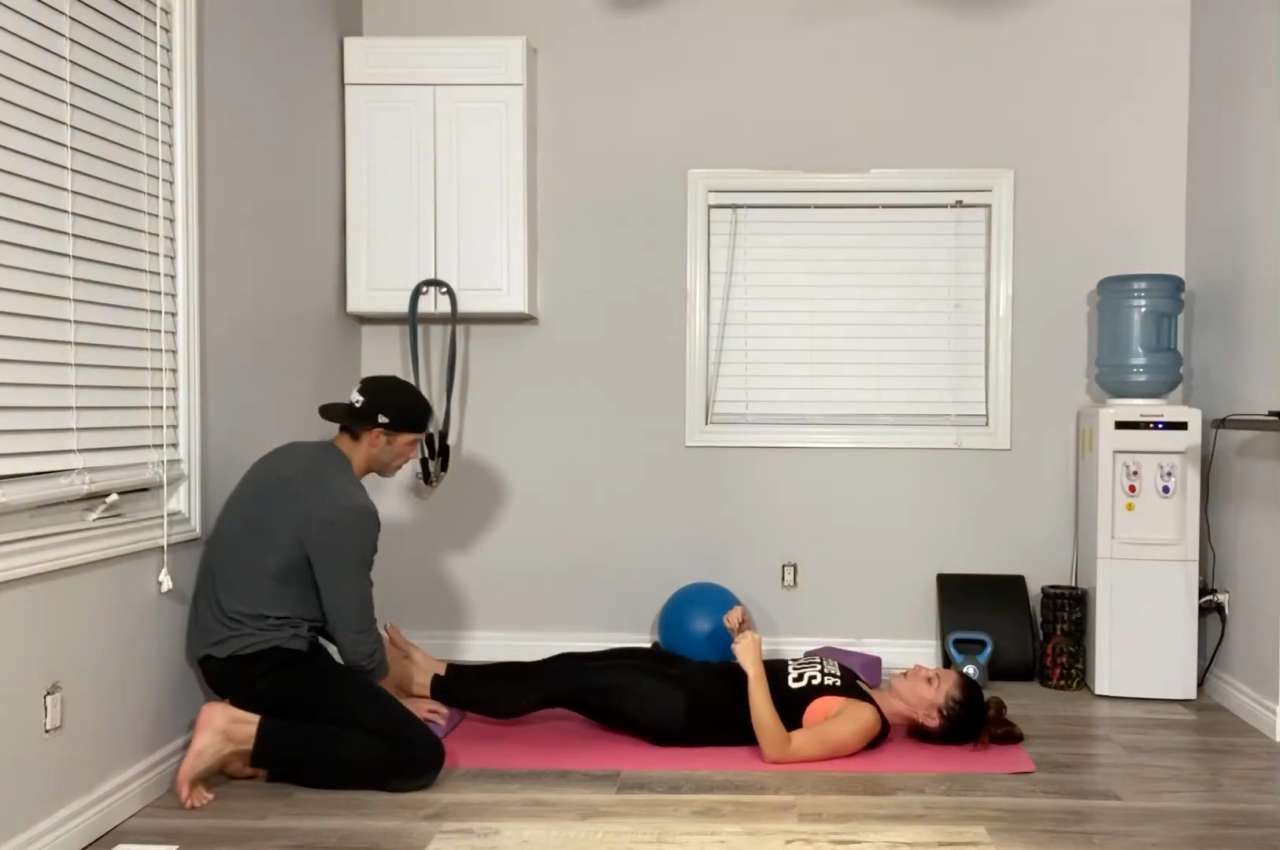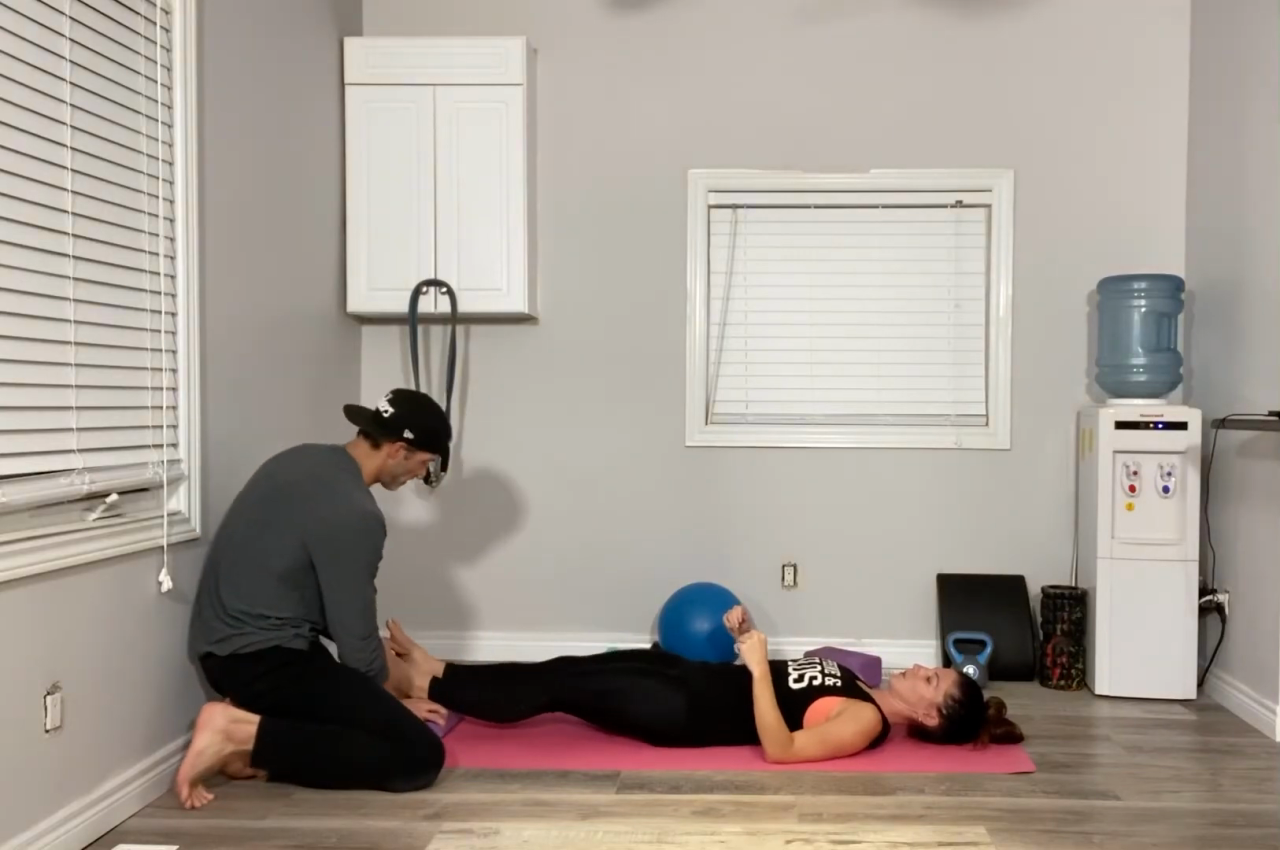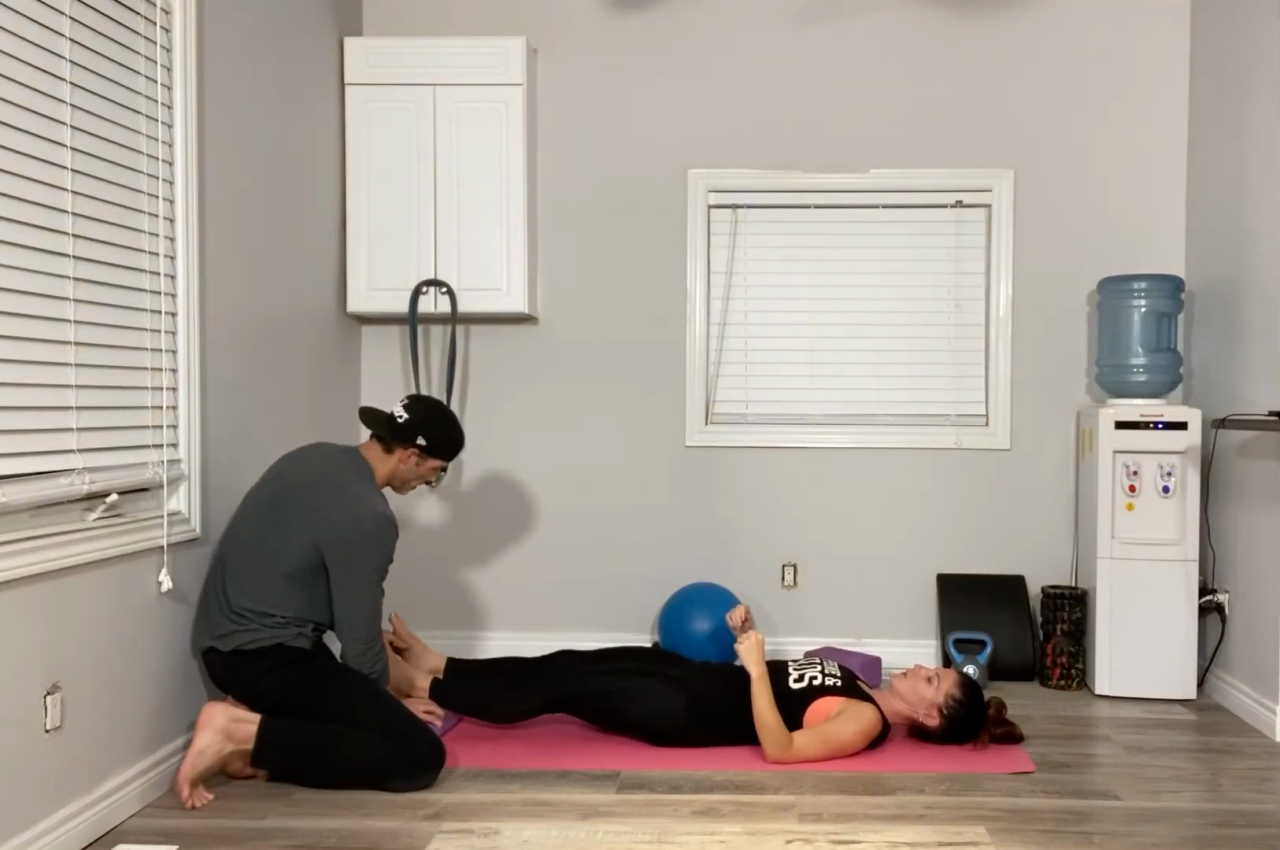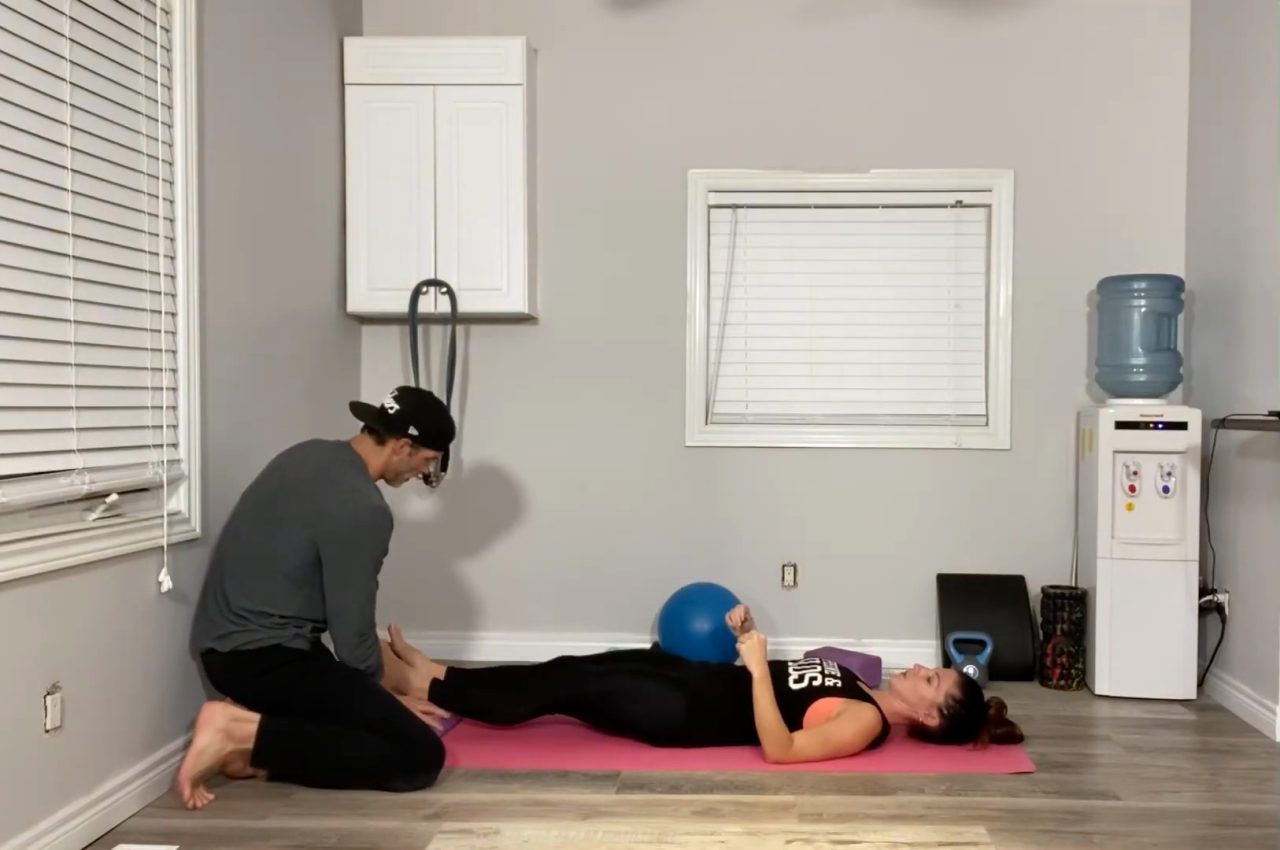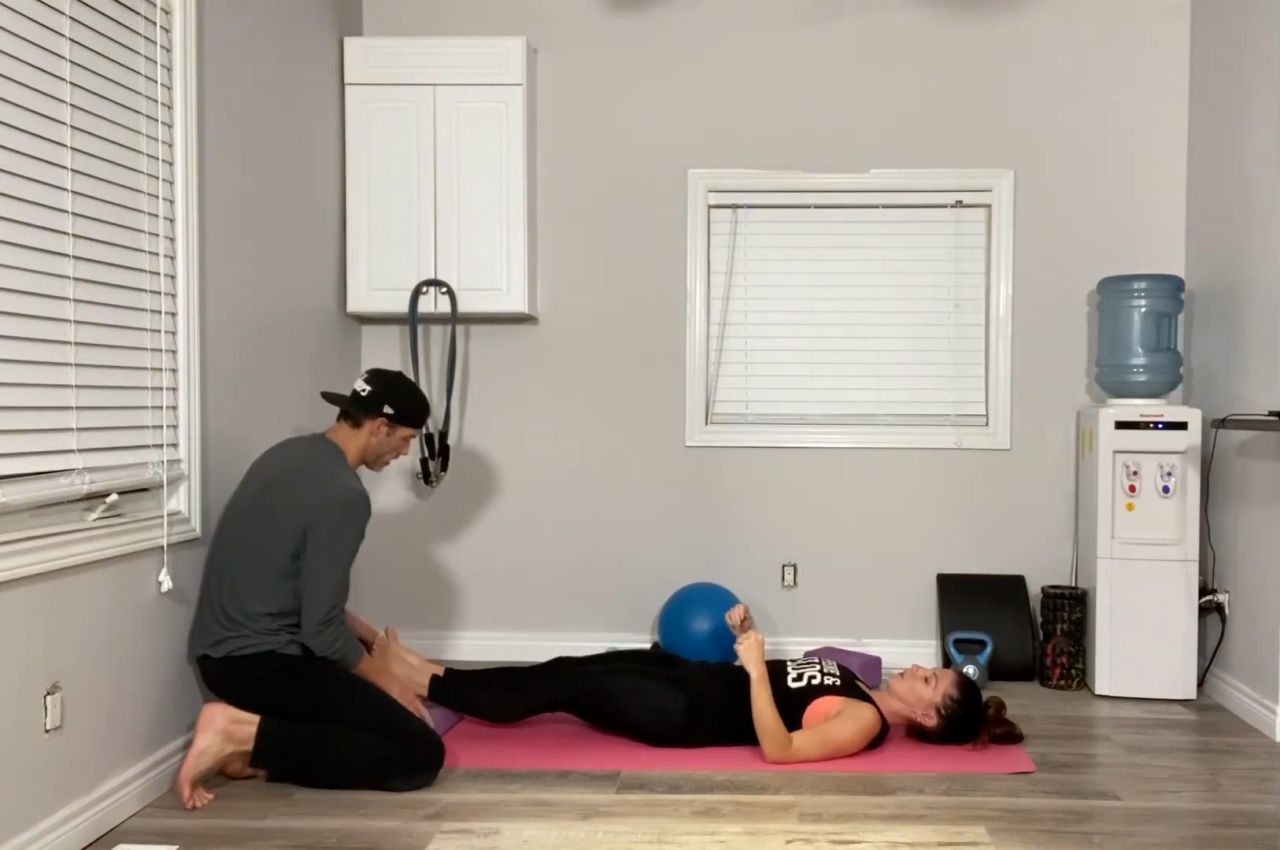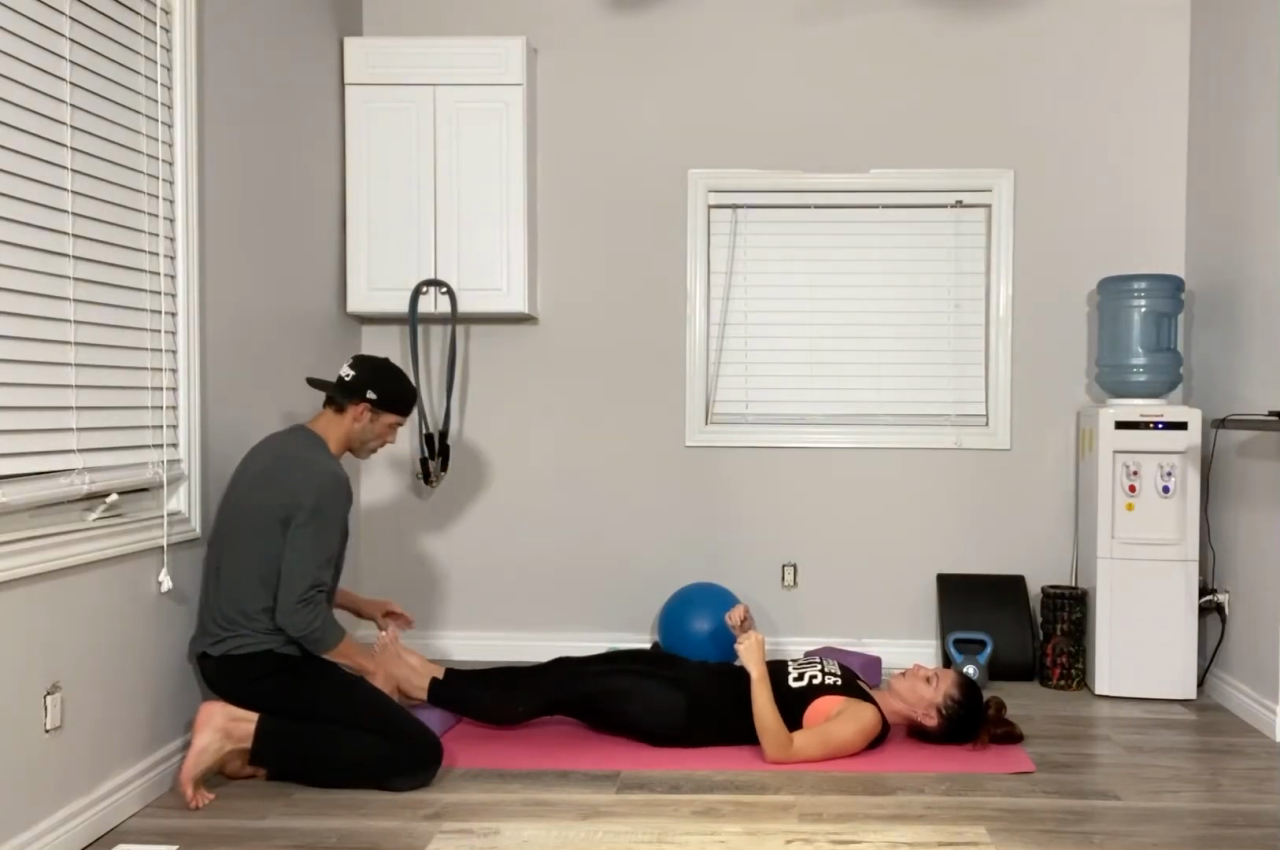
dt=0.3s
person 1, frame 1
left shoulder: (865, 723)
right shoulder: (862, 689)
left elbow: (776, 747)
left wrist: (751, 666)
right wrist: (747, 637)
left hip: (699, 714)
right hip: (702, 677)
left knee: (569, 684)
right knee: (572, 666)
left ankle: (428, 686)
right ankle: (437, 670)
person 1, frame 2
left shoulder: (866, 723)
right shoulder: (858, 688)
left elbow: (779, 747)
left wrist: (756, 664)
right wrist: (747, 639)
left hip: (699, 713)
right hip: (706, 678)
left knee: (571, 689)
right knee: (569, 668)
left ankle: (426, 692)
right ankle: (438, 671)
person 1, frame 3
left shoulder: (866, 723)
right shoulder: (862, 689)
left elbow: (779, 747)
left wrist: (753, 665)
right wrist: (750, 637)
left hip: (699, 714)
right hip: (705, 677)
left knee: (568, 688)
right knee: (570, 665)
left ankle: (424, 689)
right ankle: (438, 666)
person 1, frame 4
left shoulder: (863, 724)
right shoulder: (857, 687)
left elbow: (779, 747)
left wrist: (757, 664)
right wrist: (752, 638)
left hip: (700, 713)
right hip: (704, 679)
left knee: (572, 690)
right knee: (568, 669)
left ankle: (432, 691)
right ankle: (439, 675)
person 1, frame 5
left shoulder: (866, 722)
right shoulder: (862, 688)
left elbow: (779, 747)
left wrist: (754, 667)
right wrist: (749, 638)
left hip: (700, 713)
right hip: (706, 678)
left knee: (573, 689)
right knee: (571, 669)
left ankle: (430, 688)
right ankle: (439, 677)
person 1, frame 6
left shoulder: (865, 723)
right shoulder: (861, 690)
left elbow: (778, 747)
left wrist: (753, 667)
right wrist: (749, 638)
left hip: (700, 714)
right hip: (705, 678)
left knee: (567, 694)
right knee: (571, 669)
left ankle: (427, 689)
right ankle: (438, 676)
person 2, frame 1
left shoulder: (296, 459)
right shoulder: (346, 508)
right elbow: (355, 635)
left wrist: (396, 664)
right wrist: (397, 699)
left hip: (225, 648)
right hip: (260, 657)
left knee: (365, 718)
right knee: (419, 756)
left ankle: (250, 715)
right ankle: (242, 734)
person 2, frame 2
left shoulder: (306, 460)
right shoulder: (354, 514)
right elbow: (356, 643)
left wrist: (396, 673)
right wrist: (392, 700)
left hip: (225, 643)
right hip: (260, 656)
left knee: (365, 717)
right knee: (419, 756)
left ankle: (250, 719)
right ankle: (242, 735)
person 2, frame 3
left shoulder: (316, 458)
right shoulder: (367, 517)
right elbow: (360, 647)
right wrist: (391, 700)
left hip: (230, 643)
right hip: (263, 653)
left knee: (366, 718)
right knee: (420, 756)
left ankle: (253, 717)
right ankle: (244, 735)
person 2, frame 4
left shoulder: (310, 455)
right shoulder: (362, 509)
right elbow: (353, 644)
left wrist: (390, 664)
right wrist: (393, 694)
left hip: (226, 644)
right hip: (262, 655)
left knee: (368, 718)
right knee: (420, 756)
left ankle: (252, 719)
right ankle: (243, 734)
person 2, frame 5
left shoulder: (291, 454)
right shoulder: (342, 494)
right elbow: (322, 629)
left wrist: (371, 639)
right wrist: (385, 682)
left hip: (223, 650)
right hip: (260, 660)
left knee: (365, 720)
right knee: (420, 755)
left ankle: (248, 728)
right ankle: (244, 735)
person 2, frame 6
left shoulder: (281, 448)
right shoulder: (324, 480)
right elbow: (299, 612)
left wrist: (357, 604)
right wrist: (370, 667)
left hip: (229, 650)
right hip: (260, 660)
left knee: (368, 722)
right knee: (418, 755)
left ankle: (250, 737)
right ankle: (244, 733)
